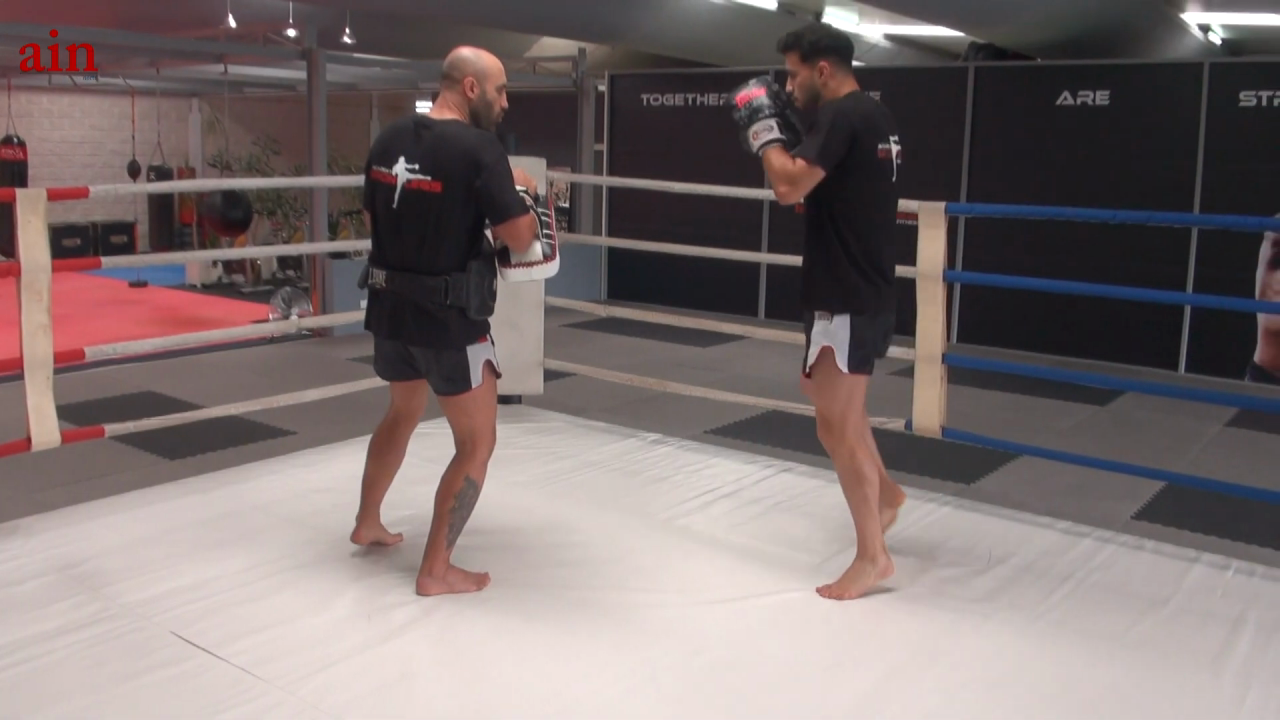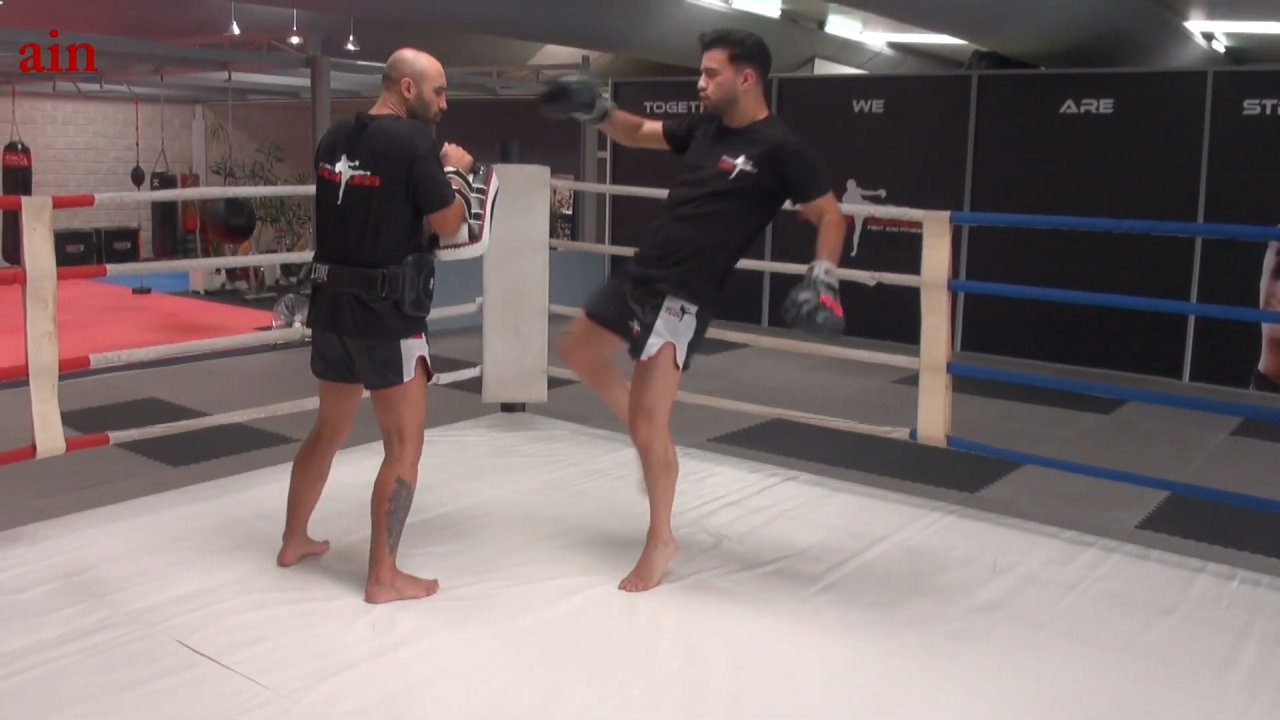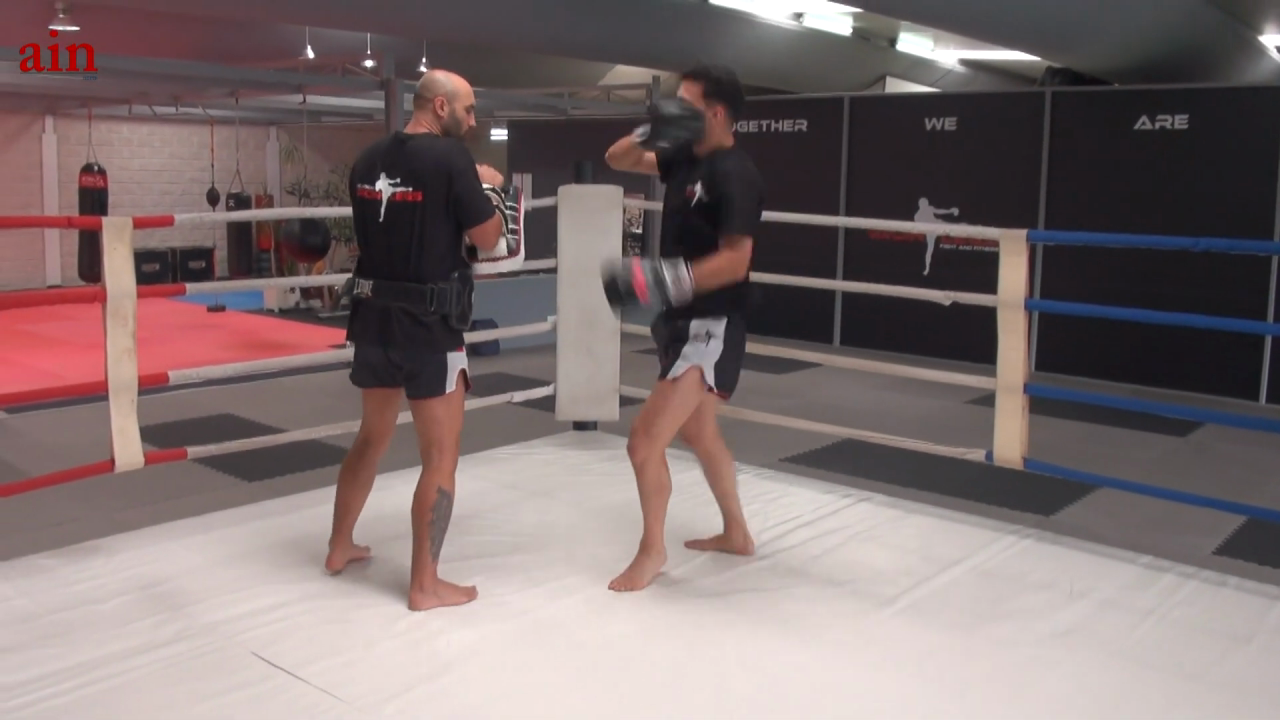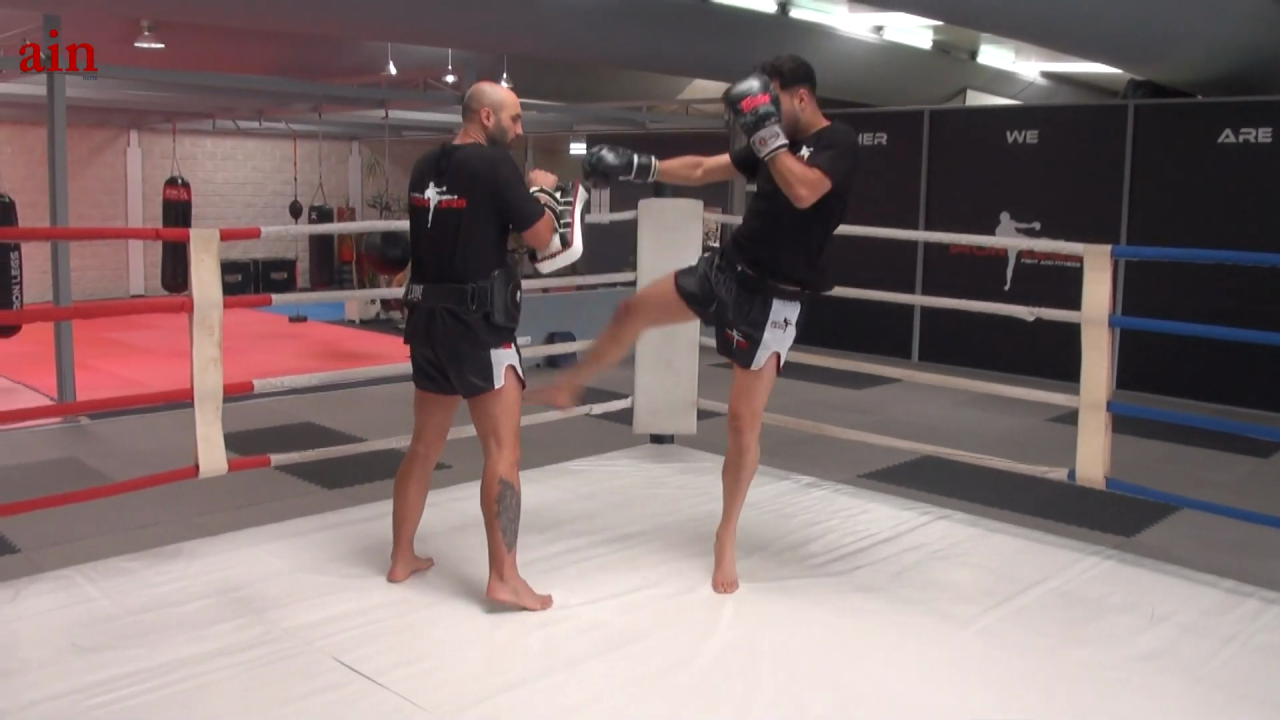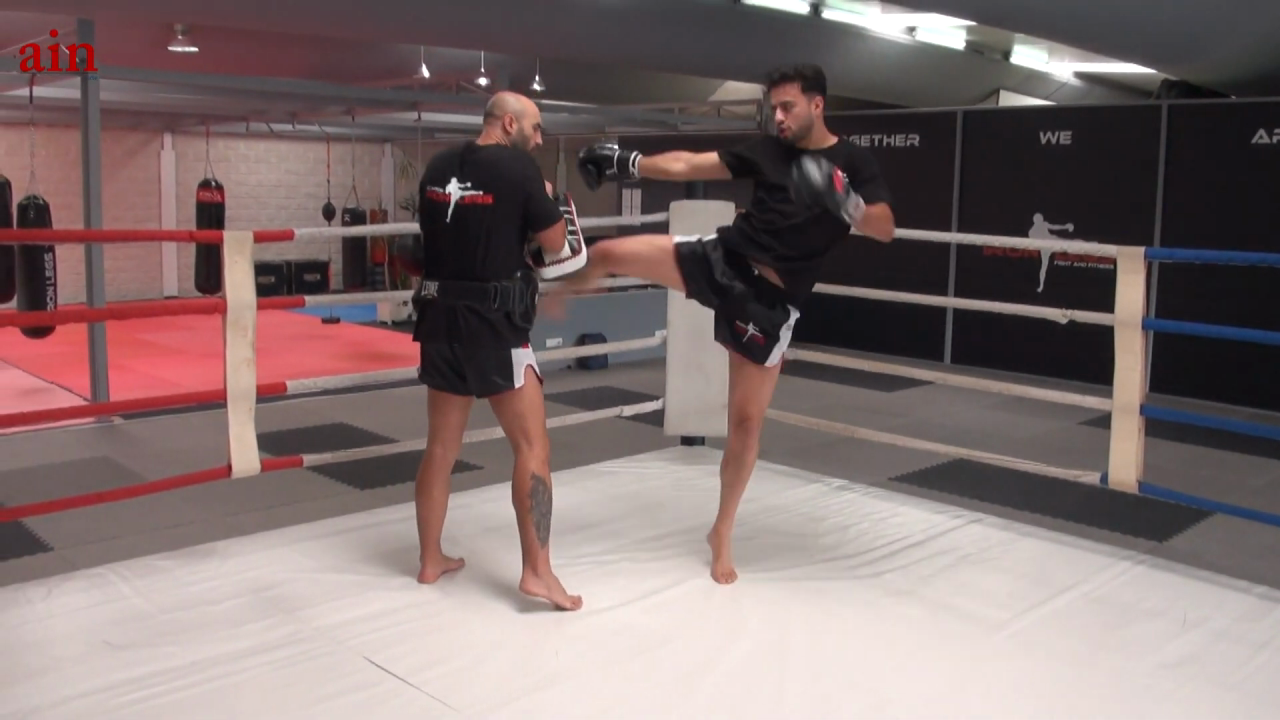
dt=1s
person 1, frame 1
left shoulder: (840, 116)
right shoulder: (874, 117)
left elbow: (790, 188)
left wrist: (761, 127)
right wrist: (783, 132)
left hip: (845, 299)
right hip: (867, 293)
left knee: (837, 429)
right knee: (839, 408)
left ankle: (871, 556)
right ankle: (883, 488)
person 1, frame 2
left shoulder: (781, 147)
right shoulder: (704, 127)
left elbow: (830, 217)
right elbow: (635, 131)
left wrist: (821, 279)
right wrist: (593, 106)
left hip: (681, 296)
right hip: (642, 271)
left knee: (649, 424)
right knee: (576, 352)
left ankle: (659, 543)
right ankle: (634, 415)
person 1, frame 3
left shoulder: (732, 176)
right shoulder: (683, 156)
left elbow: (736, 262)
right elbow: (620, 159)
left wrist: (662, 282)
right wrist: (651, 130)
left hip: (707, 325)
right hip: (684, 314)
left knee: (646, 441)
right knee: (700, 437)
left ankle: (652, 553)
right ankle: (736, 533)
person 1, frame 4
left shoulder: (837, 143)
right shoulder: (769, 142)
left elbow: (803, 193)
right elbow: (703, 170)
left wrist: (765, 129)
right wrist: (635, 166)
left hip: (771, 300)
right hip: (726, 270)
left knee: (742, 427)
right knee: (634, 312)
left ankle: (725, 542)
right ankle: (568, 386)
person 1, frame 5
left shoulder: (853, 162)
right shoulder: (767, 150)
left elbow: (883, 227)
right elbow: (690, 166)
left wrist: (842, 200)
right wrist: (625, 162)
left hip: (770, 302)
right hip: (721, 263)
left knee: (746, 422)
right knee: (609, 252)
left ankle: (723, 531)
right ankle: (551, 296)
person 2, frame 1
left shoulder: (389, 140)
right shoulder: (478, 148)
right elbow: (520, 237)
right wrist: (520, 190)
left hip: (390, 308)
right hip: (449, 318)
left knee: (402, 413)
right knee: (476, 444)
left ankle: (367, 522)
right ankle: (436, 570)
person 2, frame 2
left shoulder: (336, 138)
right shoulder: (412, 140)
right elbow: (449, 223)
right wrist: (453, 168)
left hip: (333, 304)
right hip: (388, 313)
left knee: (330, 428)
right knee: (405, 445)
left ankle: (295, 540)
right ankle: (383, 576)
person 2, frame 3
left shoulder: (368, 160)
right shoulder: (449, 156)
right elbow: (487, 238)
right wrist: (486, 185)
left hip: (374, 316)
right hip: (429, 323)
left knee: (372, 436)
right knee: (441, 455)
left ankle: (340, 546)
right ankle: (426, 584)
person 2, frame 4
left shoulder: (425, 168)
right shoulder: (493, 162)
right elbow: (541, 238)
right wrist: (540, 189)
left hip: (428, 318)
right hip: (477, 323)
left knee: (425, 444)
right knee: (503, 449)
left ankle: (401, 558)
right ankle: (504, 578)
person 2, frame 5
left shoulder: (438, 166)
right shoulder: (517, 166)
right elbow: (554, 243)
right wrist: (544, 197)
left hip: (440, 318)
right hip: (493, 322)
left knee: (441, 446)
right knee: (532, 446)
left ankle: (431, 559)
right ankle: (537, 572)
